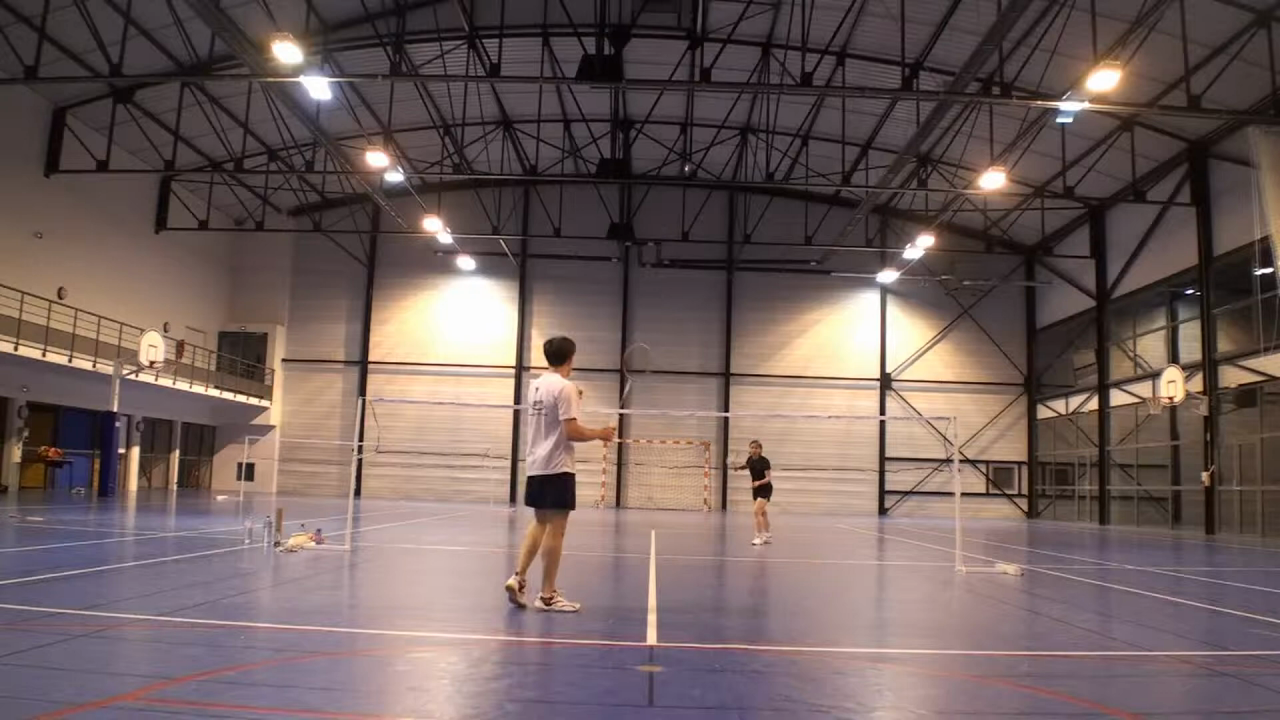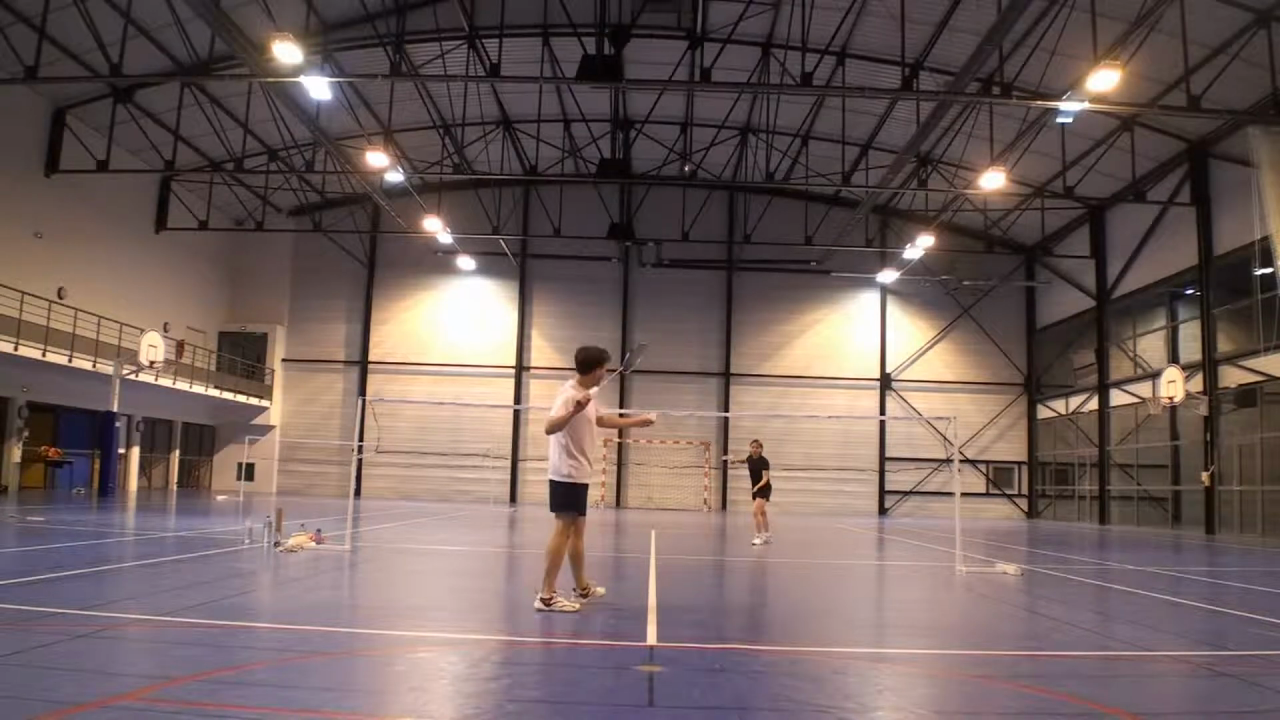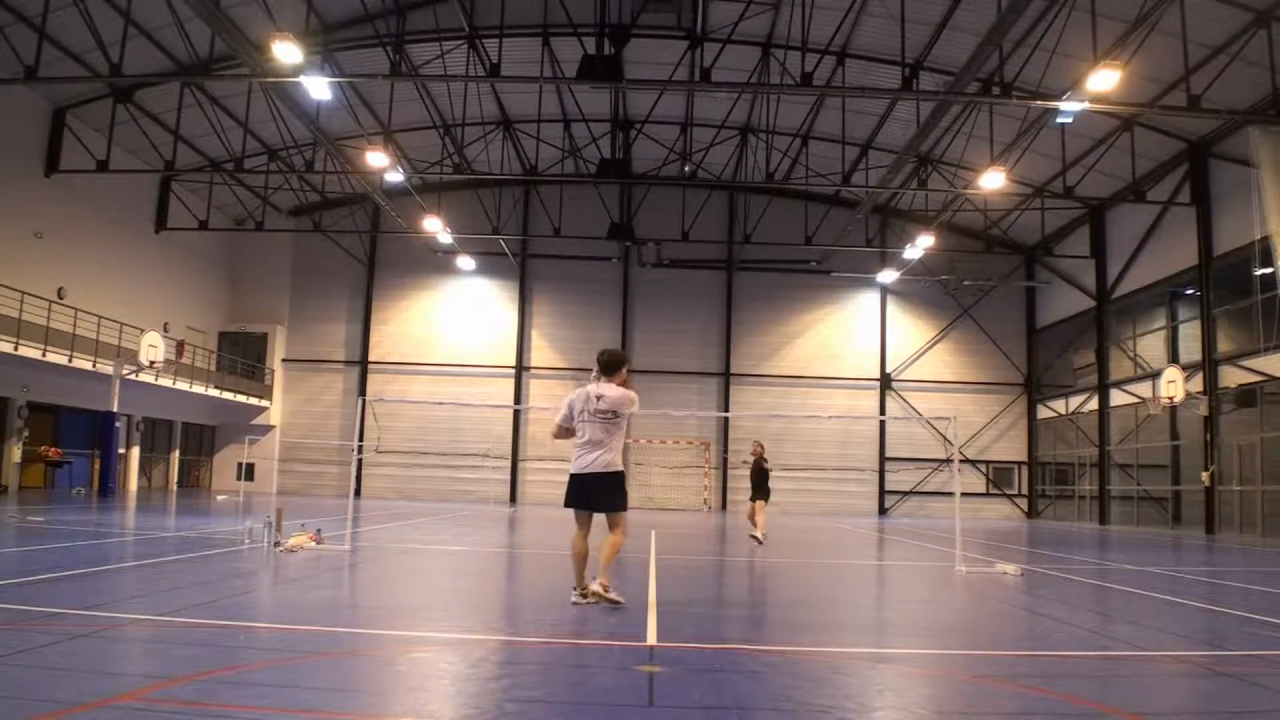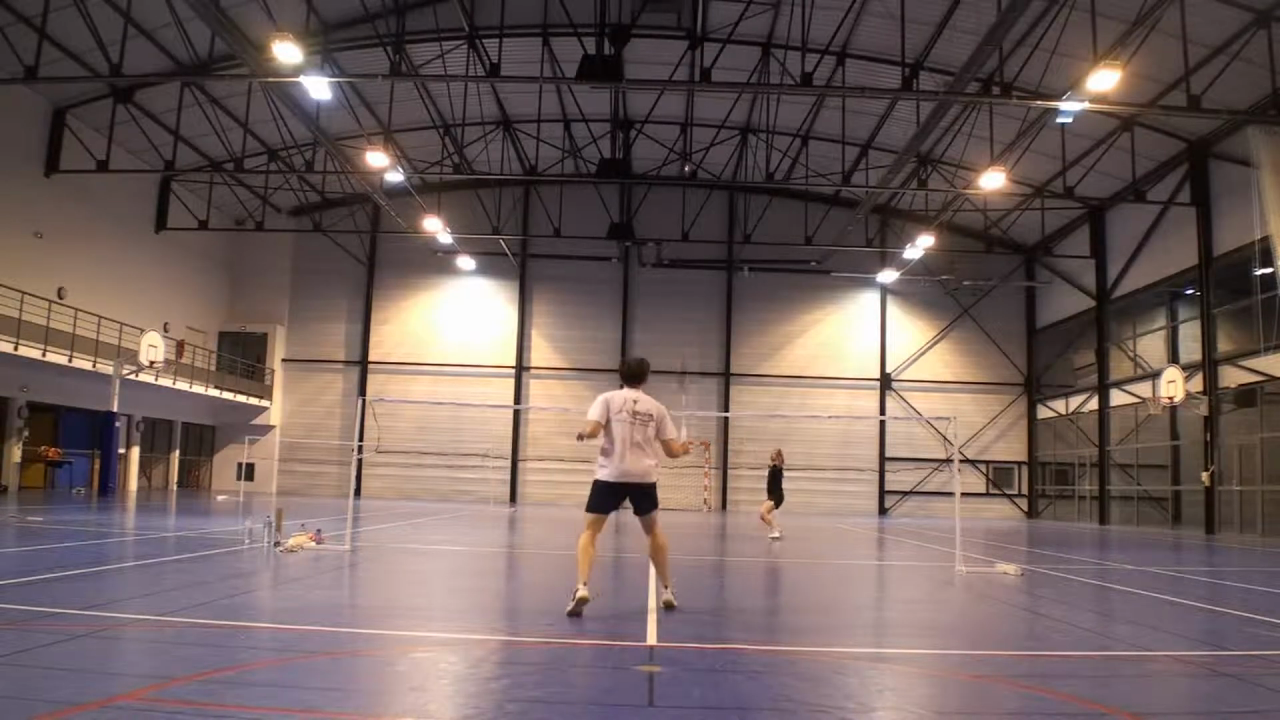
dt=1s
person 1, frame 1
left shoulder: (538, 385)
right shoulder: (564, 387)
right elbow: (571, 431)
right wrist: (599, 433)
left hip: (536, 466)
right hip: (557, 468)
left knee: (540, 524)
right knee: (555, 529)
left ankle: (518, 578)
right ankle: (547, 595)
person 1, frame 2
left shoulder: (585, 392)
right shoulder: (569, 394)
left elbow: (598, 420)
right elbow: (550, 427)
left wrist: (634, 422)
right wrist: (573, 412)
left hip: (577, 474)
right hip: (567, 474)
left knee: (577, 530)
right knee: (564, 530)
left ankle: (582, 588)
right ankle: (546, 595)
person 1, frame 3
left shoulder: (577, 395)
right shoulder: (626, 397)
left elbow: (557, 433)
right wrist: (617, 383)
left hip: (580, 470)
right hip: (609, 470)
left knee: (582, 529)
right knee: (617, 529)
left ankle: (581, 589)
right ankle: (601, 581)
person 1, frame 4
left shoulder: (607, 399)
right shoulder: (657, 408)
left elbow: (592, 430)
right elbow: (672, 451)
left wrist: (583, 433)
right wrist: (684, 448)
left hip: (611, 476)
right hip: (644, 477)
left knee: (589, 532)
right knee: (653, 531)
left ankle: (582, 587)
right ankle: (667, 590)
